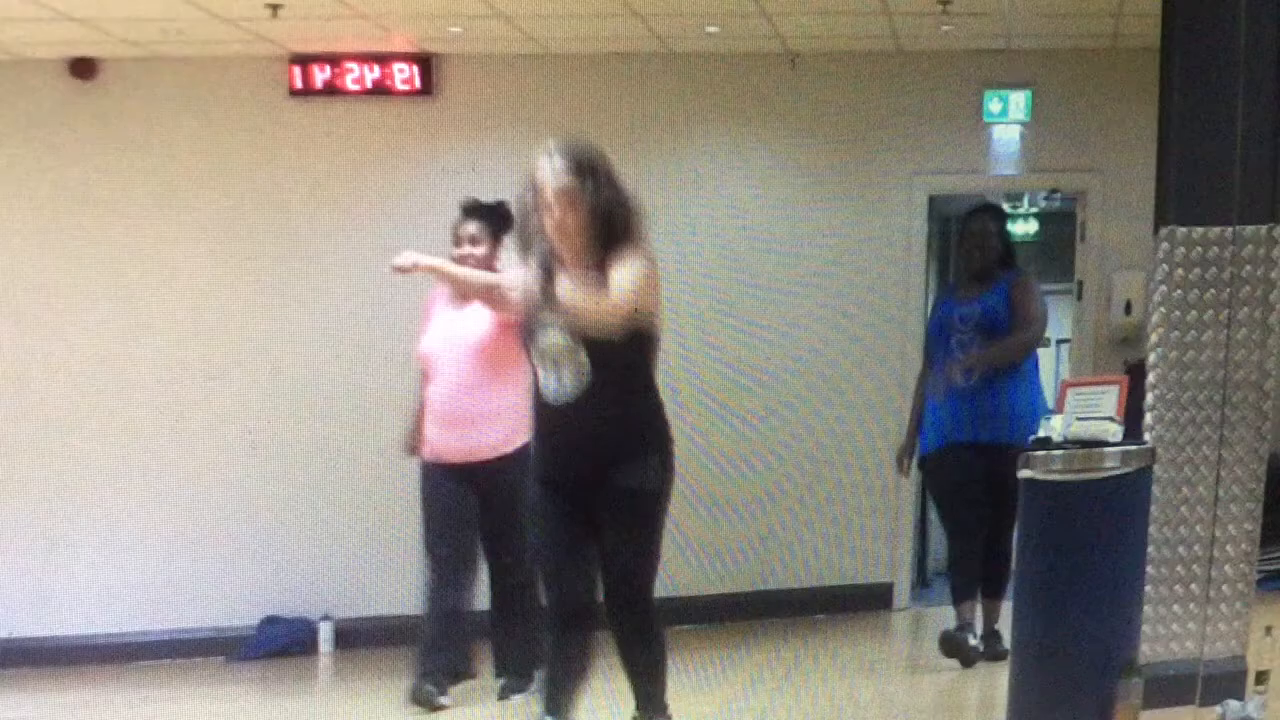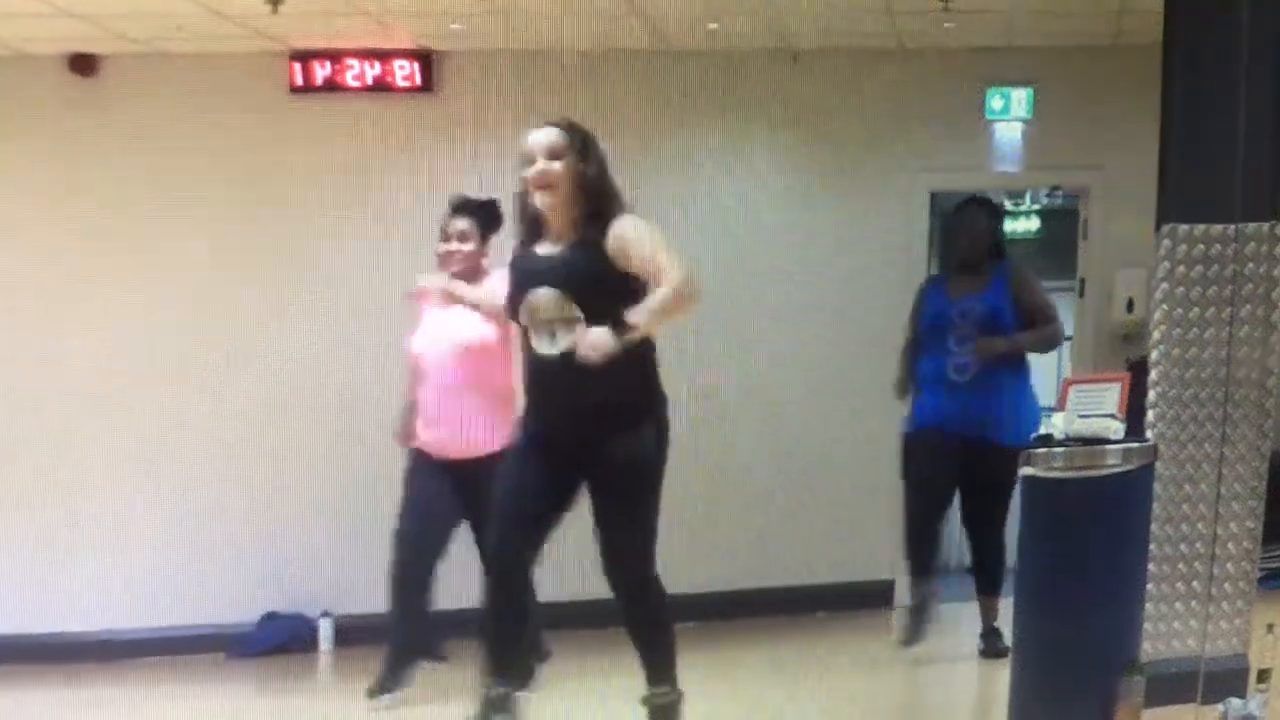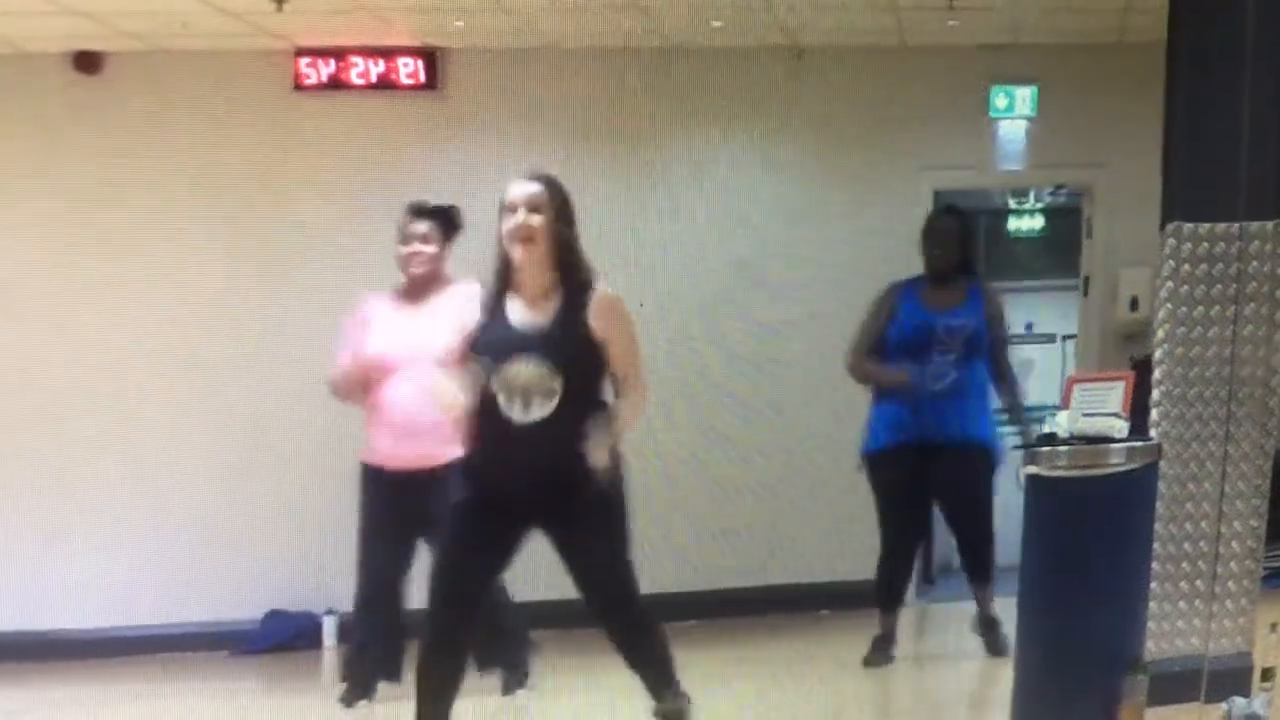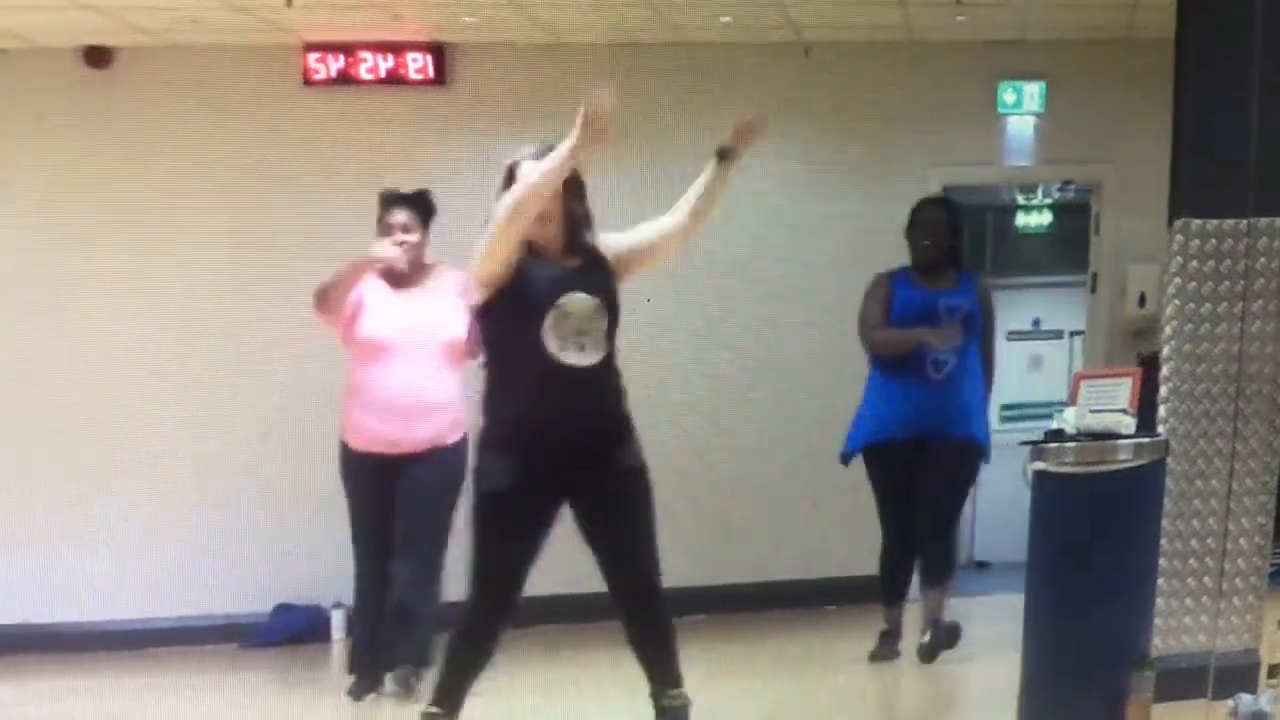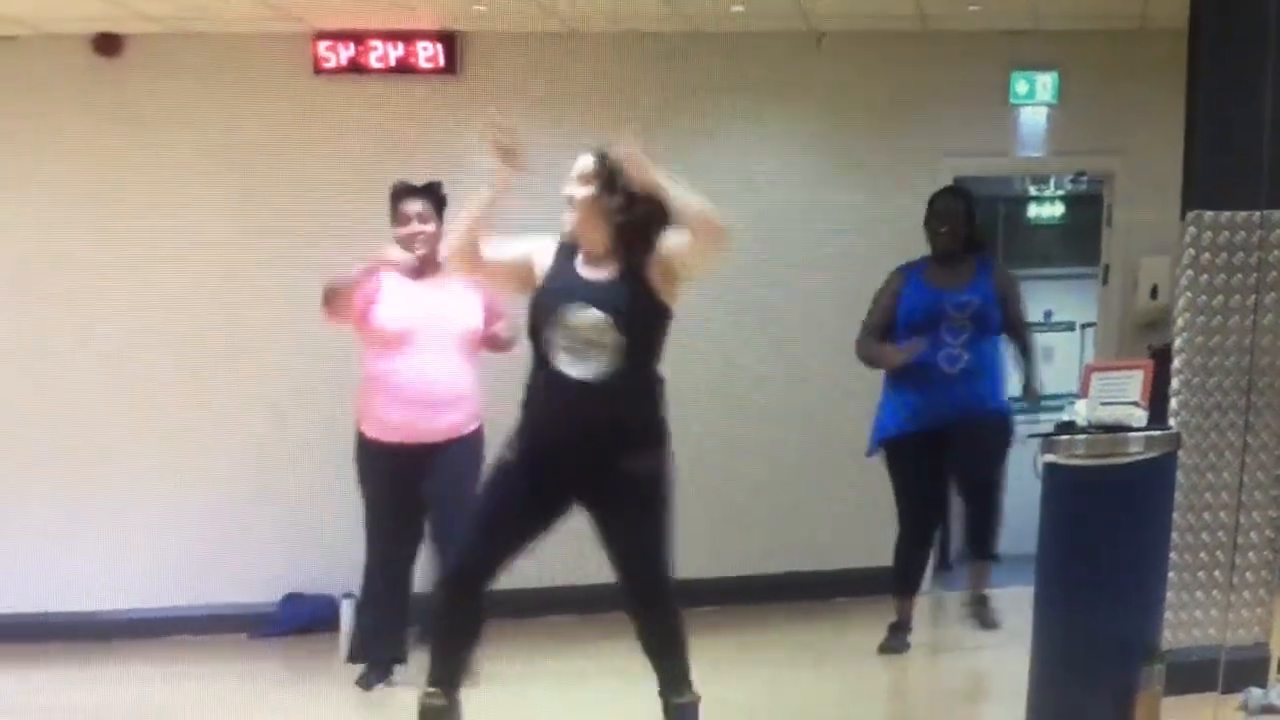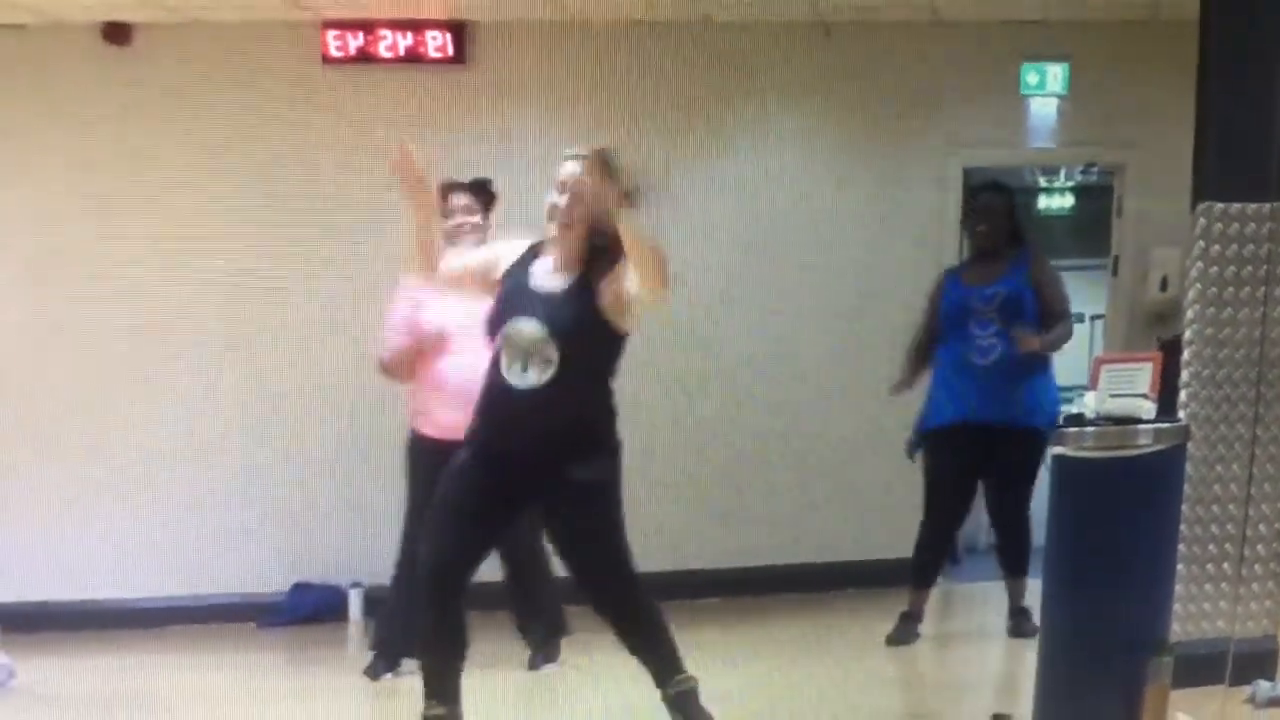
dt=0.3s
person 1, frame 1
left shoulder: (630, 264)
right shoulder: (537, 271)
left elbow: (609, 313)
left wrist: (539, 291)
left hip: (629, 465)
right hip: (556, 469)
left knee: (628, 602)
right knee: (568, 604)
person 1, frame 2
left shoulder: (620, 233)
right shoulder: (526, 250)
left elbow: (681, 288)
left wrist: (620, 333)
left hip: (623, 430)
right hip: (546, 433)
left knee: (629, 572)
right knee: (504, 559)
person 1, frame 3
left shoulder: (595, 304)
right shoulder: (483, 301)
left elbow: (632, 384)
left wrist: (611, 434)
right wrist: (459, 400)
left hip: (578, 484)
right hip: (492, 486)
left knee: (618, 605)
right knee: (449, 609)
person 1, frame 4
left shoulder: (602, 254)
right shoulder: (502, 257)
left elbow: (682, 223)
right elbow: (514, 211)
left wrist: (725, 158)
right wrist: (573, 143)
left hip: (606, 452)
right hip: (518, 458)
left knee: (641, 591)
right knee: (491, 599)
person 1, frame 5
left shoulder: (657, 264)
right shoulder: (549, 258)
left elbow: (713, 237)
right elbow: (460, 258)
left wrist: (653, 178)
right wrist: (500, 183)
left hip: (626, 455)
right hip: (539, 452)
left knee: (649, 590)
right knee: (463, 573)
person 1, frame 6
left shoulder: (612, 278)
right shoulder: (517, 258)
left elbow: (659, 282)
right elbow: (438, 271)
left wrist: (615, 213)
left hip: (576, 462)
right hip: (493, 457)
left knee: (614, 590)
right knee: (437, 582)
person 2, frame 1
right shoulder: (439, 299)
left elbow: (499, 296)
right wrist: (417, 423)
left hip: (506, 455)
right hip: (443, 459)
left knee: (512, 562)
right knee: (447, 565)
left ankle: (518, 667)
right ankle: (438, 671)
person 2, frame 2
left shoulder: (504, 283)
right shoulder: (430, 301)
left elbow: (510, 310)
left wrist: (450, 285)
right wrist: (409, 414)
left hip: (495, 452)
right hip: (432, 455)
right knee: (411, 549)
right ankle: (400, 660)
person 2, frame 3
left shoulder: (471, 299)
right shoulder: (373, 309)
right elbow: (343, 381)
right wrist: (355, 383)
left hip: (452, 462)
right hip: (384, 466)
right knee: (379, 571)
left ankle: (512, 657)
right ankle: (366, 672)
person 2, frame 4
left shoulder: (457, 285)
right shoulder: (361, 287)
left elbow: (483, 345)
right elbow: (323, 301)
right wrist: (364, 264)
left hip: (438, 446)
right hip: (367, 448)
left knee: (418, 552)
right knee: (372, 556)
left ankle: (410, 657)
right ankle: (371, 663)
person 2, frame 5
left shoulder: (471, 279)
right shoulder: (374, 279)
left elbow: (499, 338)
right elbow: (332, 301)
left wrist: (500, 335)
right wrist: (374, 264)
left hip: (457, 438)
right hip: (385, 440)
left knee: (455, 542)
right knee: (388, 549)
right ankle: (379, 653)
person 2, frame 6
right shoulder: (419, 283)
right elbow: (393, 365)
right wrist: (416, 345)
right hip: (436, 437)
left knee: (520, 537)
right knee: (421, 542)
left ankle: (545, 633)
right ankle: (394, 645)
person 3, frame 1
left shoulder: (1019, 287)
right shoulder: (946, 299)
left elbow: (1028, 338)
right elbow: (929, 369)
left wrist: (974, 361)
right wrist: (911, 434)
left hip: (1009, 432)
right hip: (950, 433)
left knee: (997, 531)
right knee: (962, 530)
left ankle: (990, 630)
right ankle: (965, 629)
person 3, frame 2
left shoulder: (1013, 280)
right shoulder: (932, 288)
left elbow: (1053, 331)
right elbow: (913, 345)
left wrist: (1006, 344)
right wrist: (907, 374)
left hip: (998, 426)
right hip: (936, 419)
left knee: (987, 526)
right knee: (922, 508)
left ankle: (990, 626)
right ankle: (919, 603)
person 3, frame 3
left shoulder: (983, 299)
right shoulder: (897, 298)
left elbow: (1000, 363)
right elbow: (857, 361)
left wrist: (1018, 414)
right wrist: (890, 375)
left hip: (965, 432)
right hip: (898, 435)
left knee: (973, 521)
right knee: (900, 536)
left ankle: (987, 618)
right ankle: (885, 635)
person 3, frame 4
left shoulder: (974, 289)
right shoulder: (888, 285)
left elbow: (985, 356)
right elbow: (873, 340)
left wrist: (980, 415)
right wrist: (923, 334)
left hip: (955, 426)
right hip: (893, 426)
left knee: (939, 520)
right knee: (900, 528)
left ankle: (933, 626)
right ankle: (891, 630)
person 3, frame 5
left shoulder: (993, 276)
right shoulder: (904, 279)
left elbow: (1019, 333)
right elbow: (867, 340)
left wrist: (1029, 375)
right wrist: (890, 354)
left hip: (979, 412)
right hip: (913, 418)
left knee: (983, 491)
right knee: (917, 520)
left ankle: (978, 594)
right ankle: (901, 622)
person 3, frame 6
left shoulder: (1033, 268)
right shoulder: (949, 281)
left elbow: (1063, 324)
right elbow: (925, 343)
left wrist: (1042, 343)
right wrist: (911, 374)
left hip: (1020, 413)
right hip: (954, 415)
left knee: (1010, 511)
right knee: (941, 513)
left ankle: (1018, 607)
right ankle: (912, 613)
